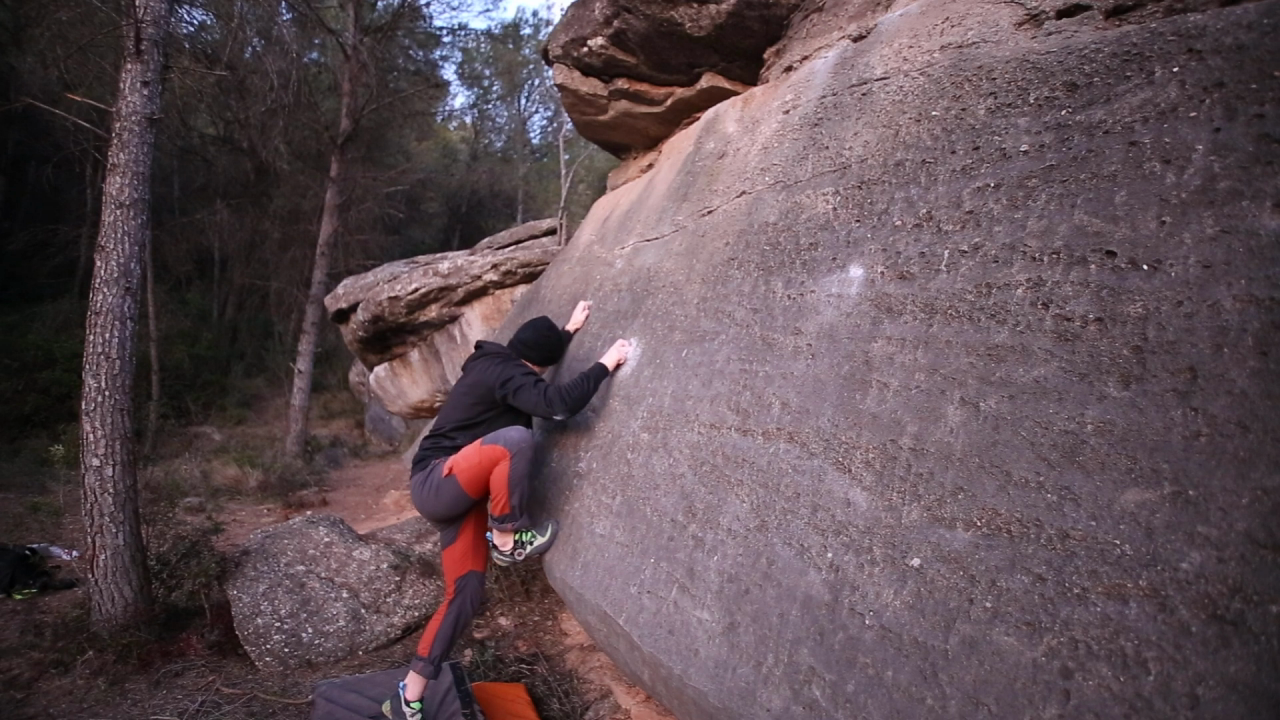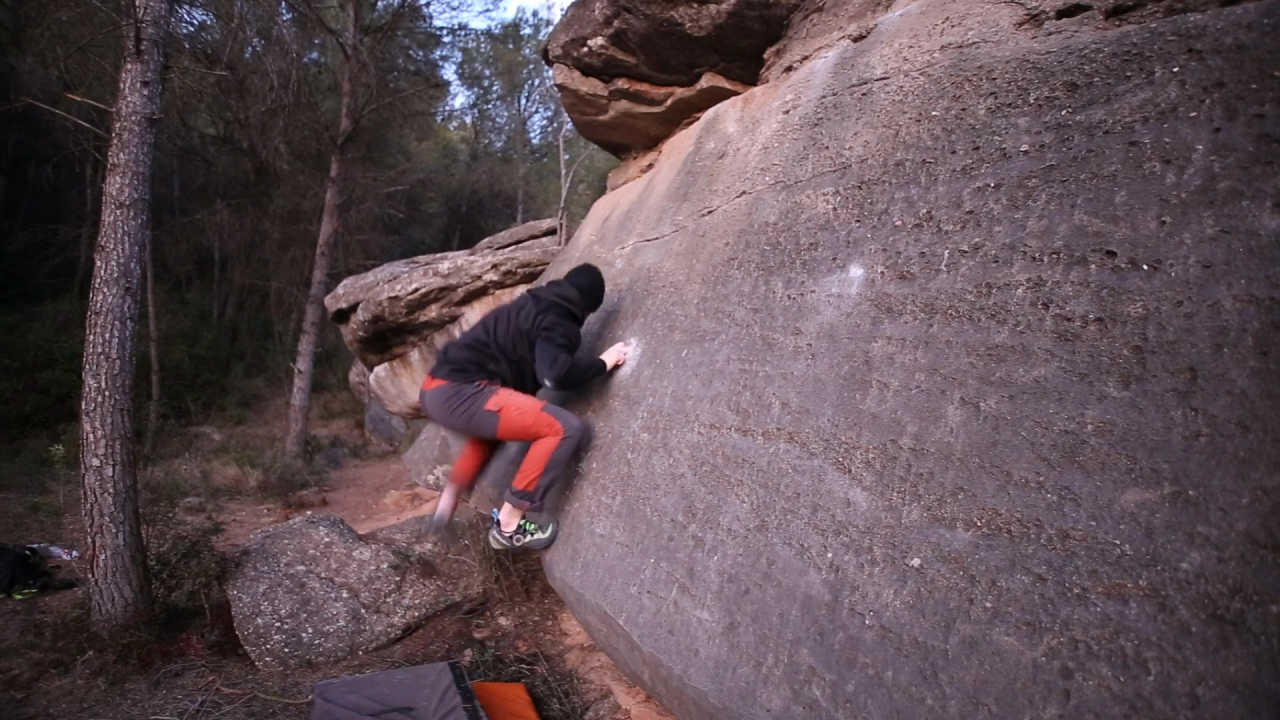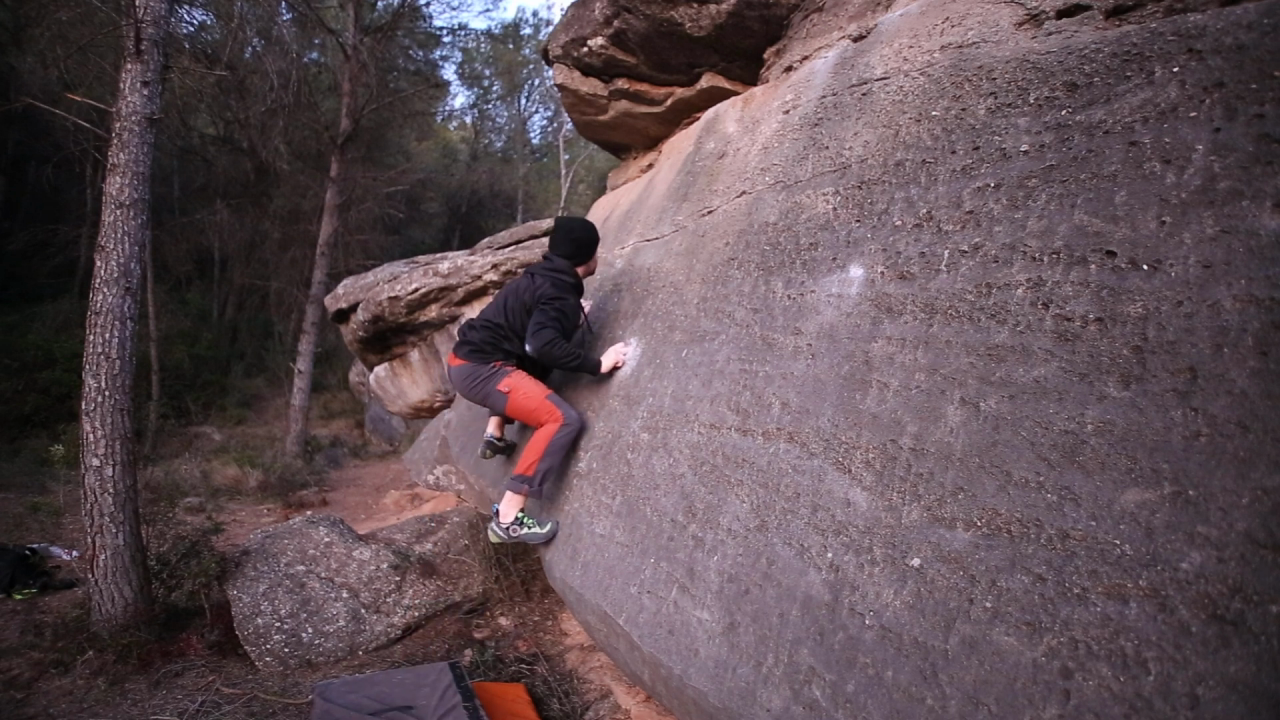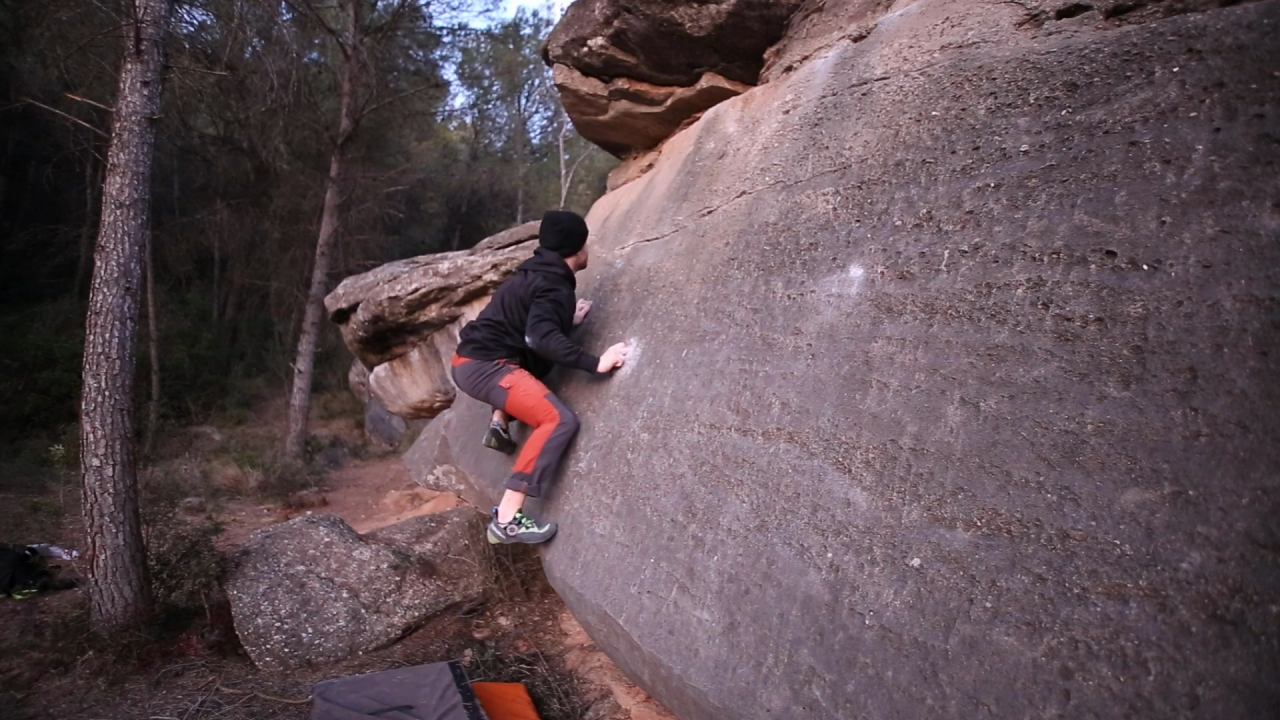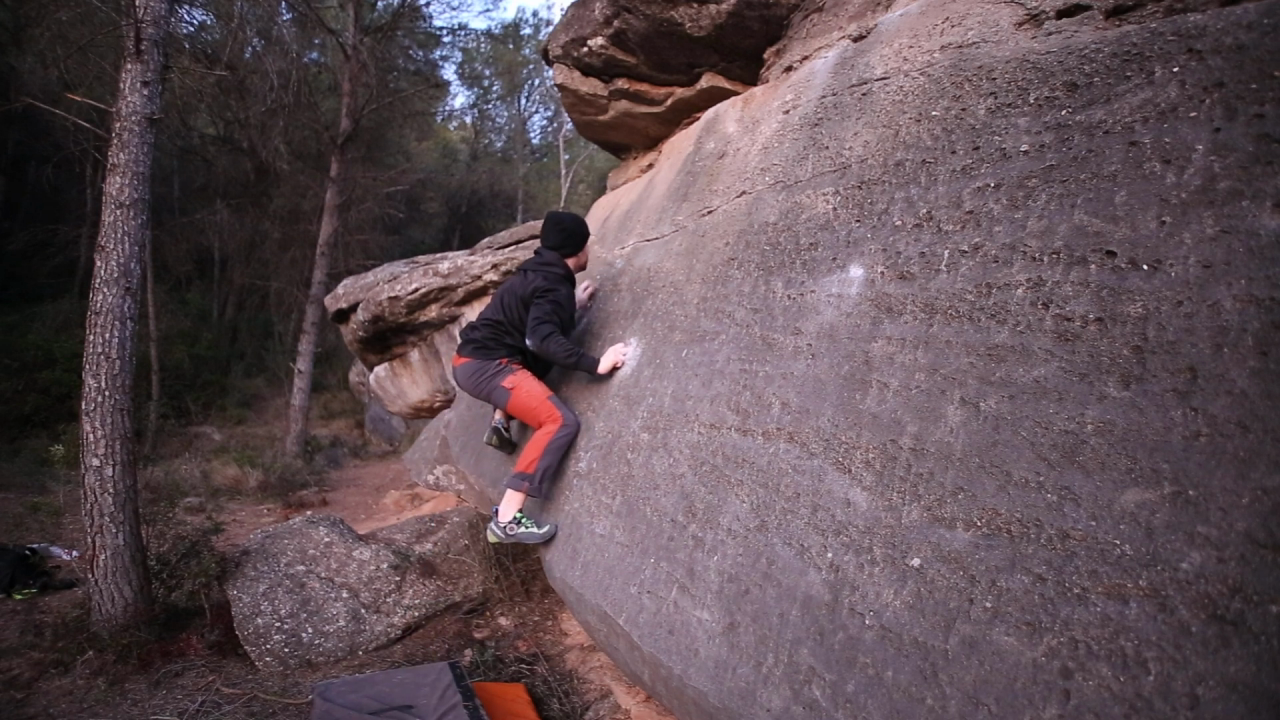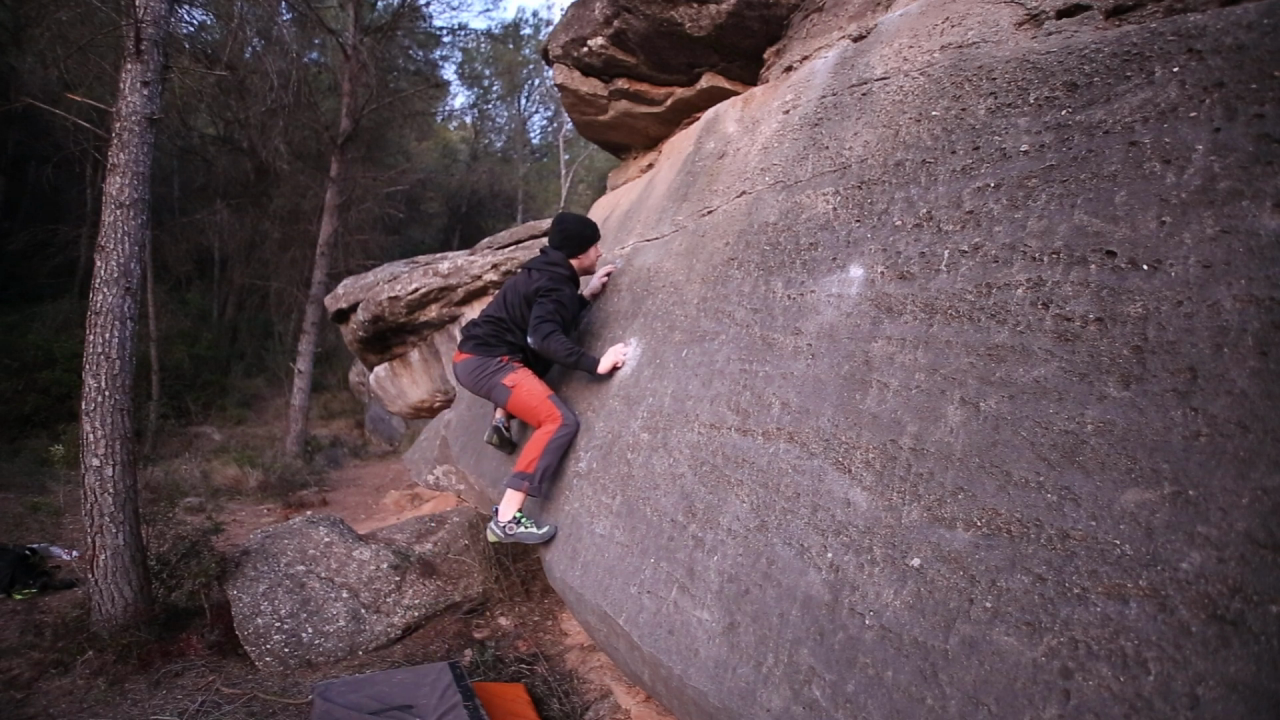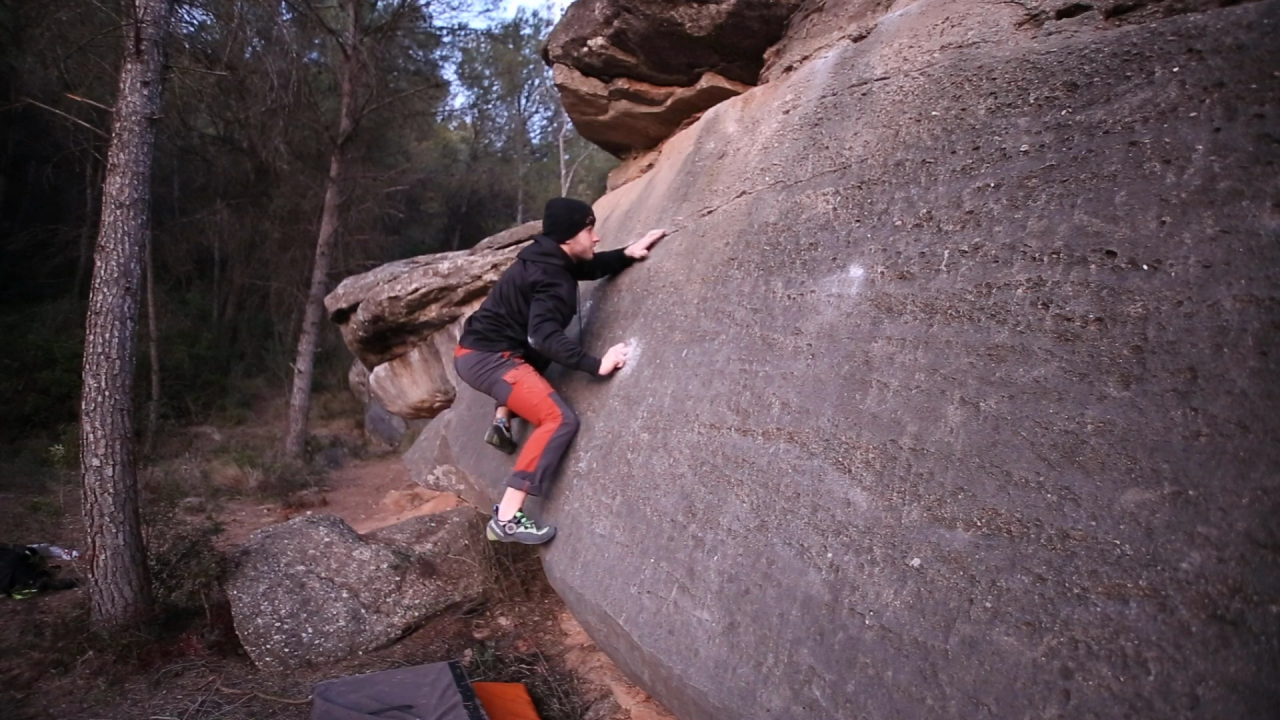
dt=0.7s
person 1, frame 1
left shoulder: (495, 364)
right shoulder: (507, 374)
left elbow: (533, 351)
right elbow: (557, 403)
left wrist: (569, 331)
right wrist: (605, 365)
left hip: (452, 490)
right hip: (437, 482)
left knee: (465, 594)
right knee: (515, 439)
right ankle: (507, 541)
person 1, frame 2
left shoulder: (535, 303)
right shoulder: (559, 323)
right elbow: (555, 374)
right wrist: (602, 364)
left hip: (436, 389)
right hip: (460, 394)
left knee: (489, 439)
right knee: (565, 429)
left ankle: (447, 503)
right ankle: (509, 527)
person 1, frame 3
left shoulder: (542, 278)
right shoulder: (560, 295)
right elbow: (542, 345)
left wrist: (572, 320)
right wrist: (597, 365)
left hip: (465, 361)
right hip: (481, 370)
left knee: (525, 369)
right knee: (563, 420)
left ankle: (494, 435)
right ankle: (508, 518)
person 1, frame 4
left shoulder: (536, 274)
right shoulder: (554, 287)
right elbow: (540, 338)
left wrist: (568, 320)
right wrist: (595, 363)
left hip: (469, 361)
right hip: (486, 367)
left knee: (528, 363)
right knee: (559, 420)
left ankle: (499, 425)
right ankle: (507, 520)
person 1, frame 5
left shoulder: (536, 274)
right shoulder: (553, 287)
right elbow: (542, 340)
left wrist: (572, 308)
right wrist: (595, 364)
left hip: (470, 361)
right hip: (487, 367)
left knee: (525, 363)
right knee: (560, 422)
left ankle: (500, 424)
right ankle: (507, 518)
person 1, frame 6
left shoulder: (546, 272)
right shoulder: (556, 286)
left elbow: (546, 320)
right elbow: (544, 337)
left wrist: (587, 295)
right wrist: (596, 364)
left hip: (473, 356)
right hip: (486, 363)
left knee: (530, 360)
right knee: (559, 421)
left ankle: (500, 423)
right ankle: (506, 519)
person 1, frame 7
left shoulder: (548, 259)
right shoulder: (551, 280)
left elbow: (590, 267)
right elbow: (544, 337)
left wrist: (628, 254)
right wrist: (597, 365)
left hip: (477, 351)
right hip: (489, 358)
left knee: (531, 360)
right knee: (559, 420)
left ankle: (501, 422)
right ankle: (507, 518)
